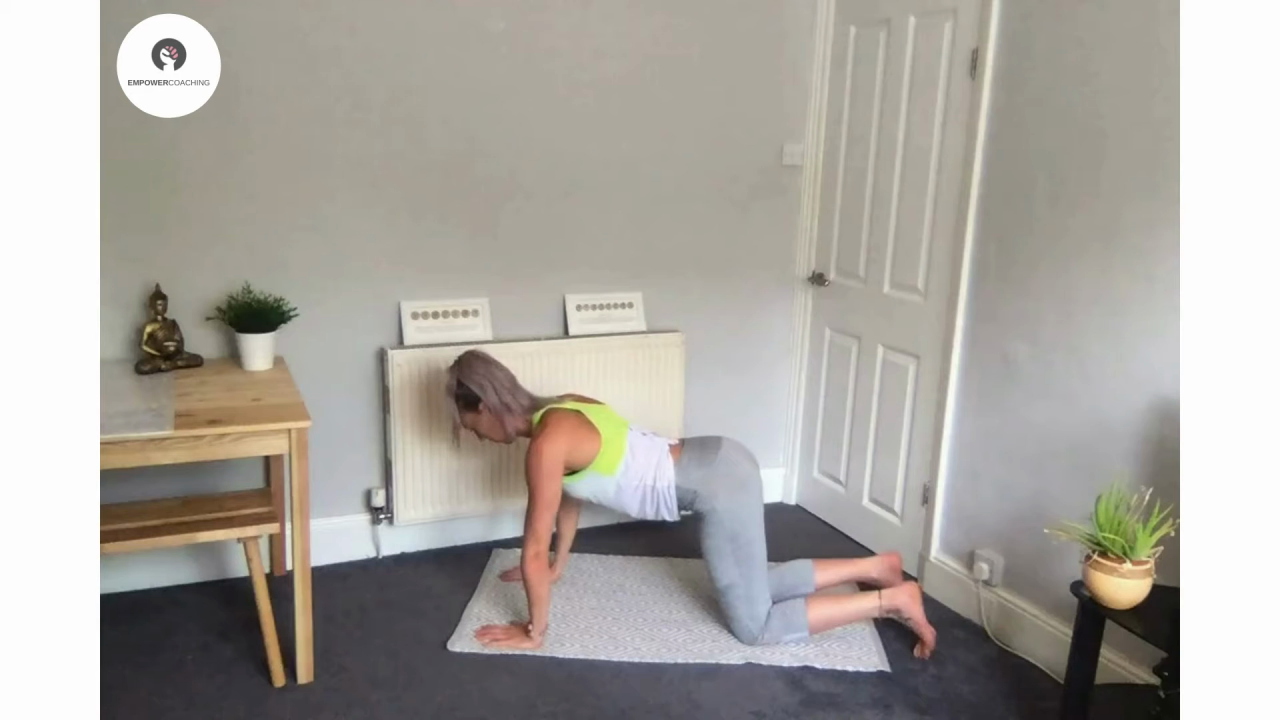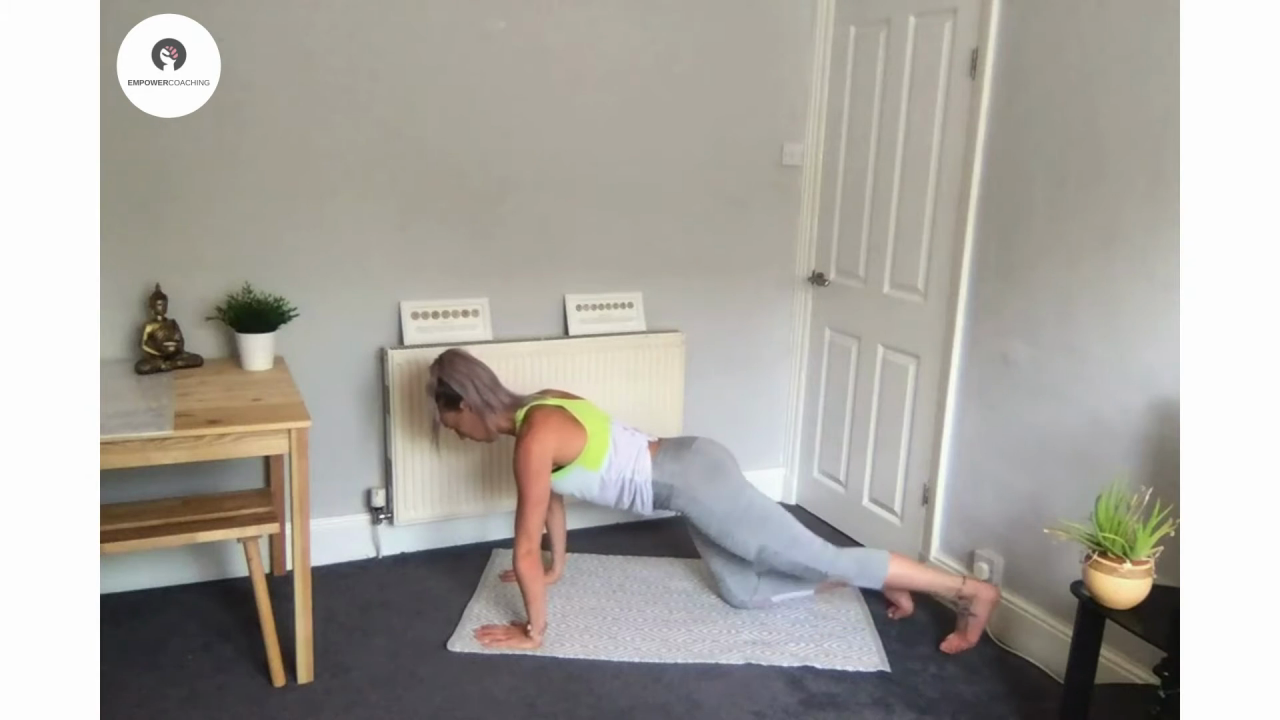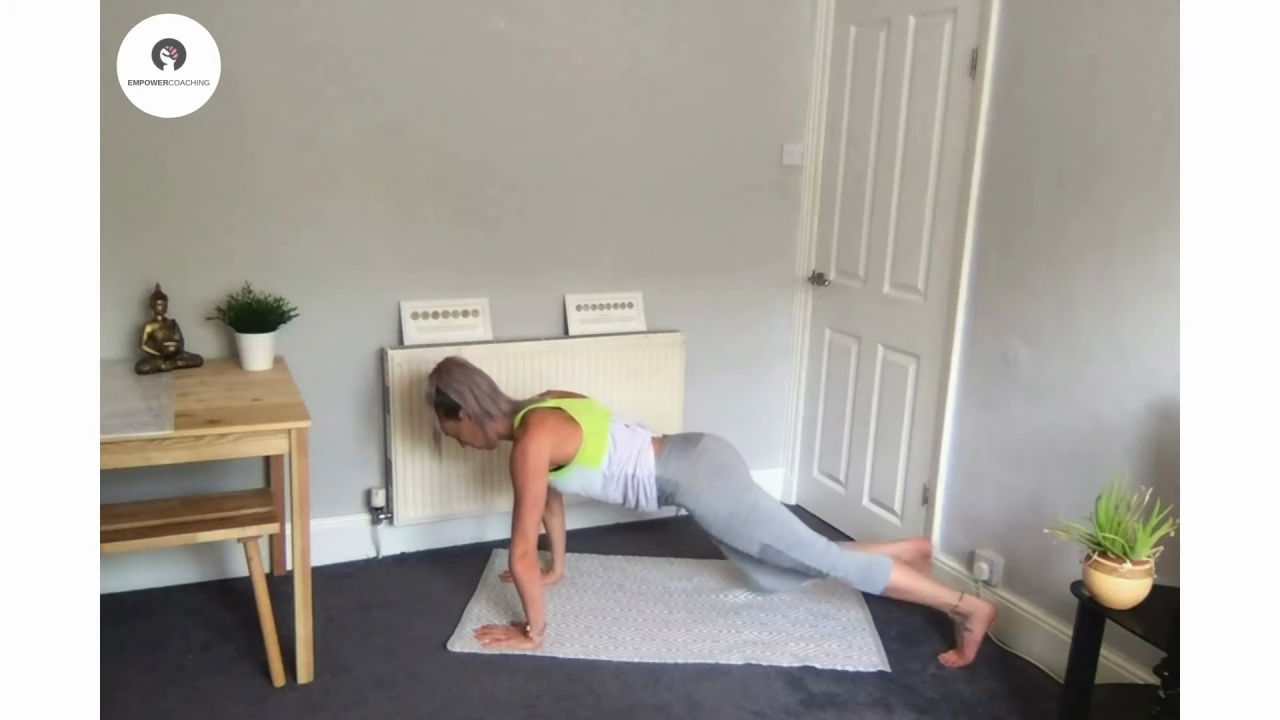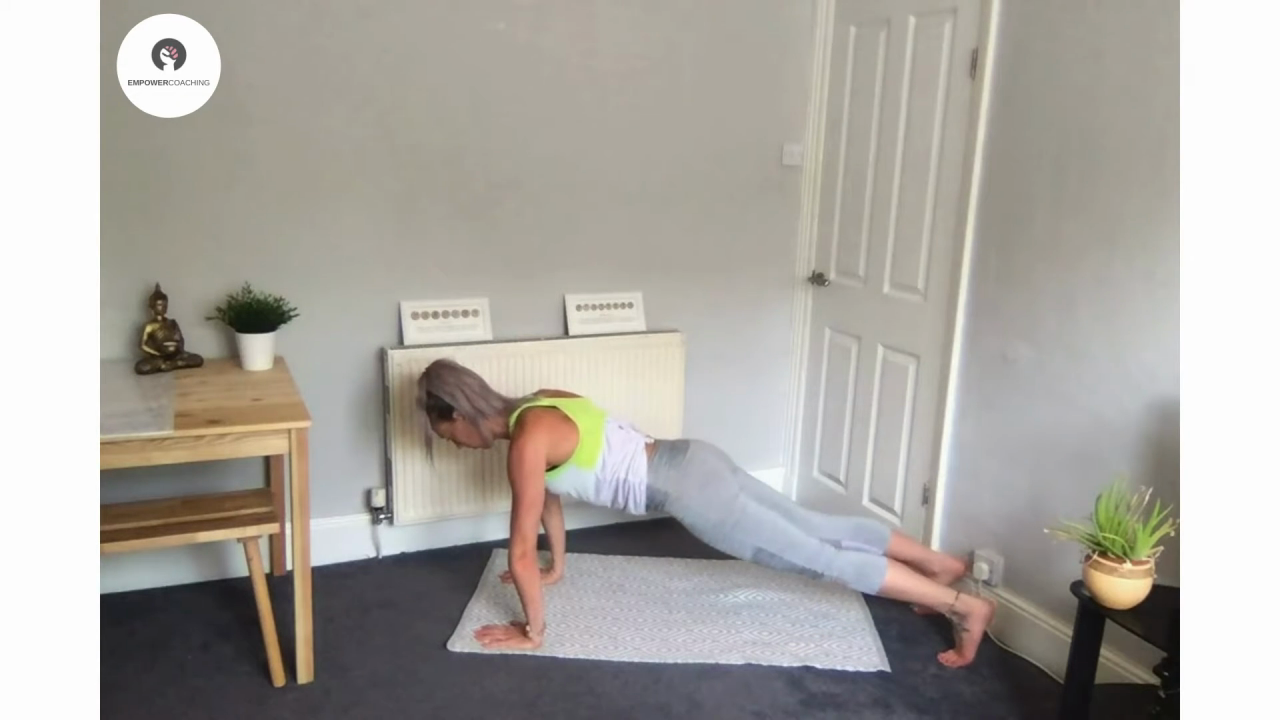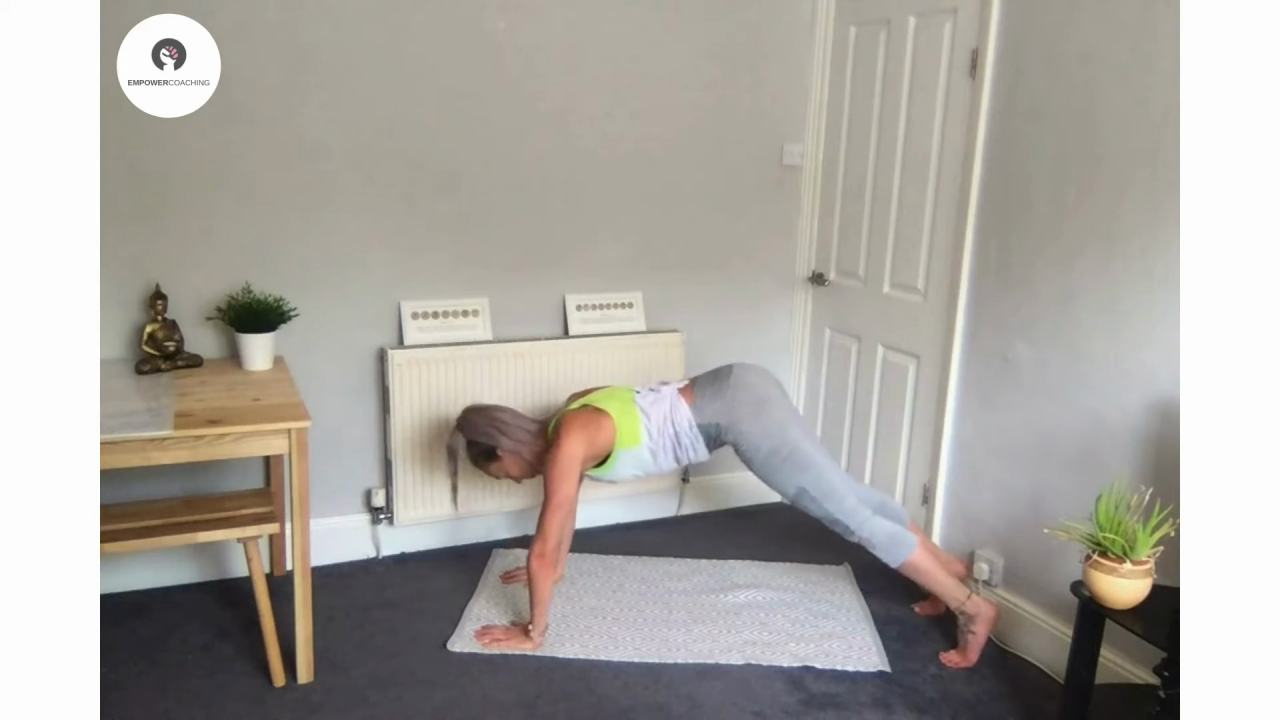
dt=1s
person 1, frame 1
left shoulder: (546, 443)
right shoulder: (560, 409)
left elbow: (534, 550)
right elbow: (571, 493)
left wrist: (533, 631)
right wrist: (556, 567)
left hip: (719, 486)
right hip: (719, 462)
left knee: (754, 627)
right knee: (751, 588)
left ankle: (893, 601)
right ankle: (873, 567)
person 1, frame 2
left shoulder: (533, 439)
right shoulder: (543, 406)
left elbow: (524, 548)
right elbow: (554, 495)
left wrist: (534, 630)
right wrist: (556, 567)
left hip: (695, 482)
right hip: (694, 464)
left knee: (819, 560)
right knee: (743, 593)
left ankle: (968, 591)
right ankle: (879, 578)
person 1, frame 3
left shoulder: (529, 442)
right shoulder: (542, 407)
left elbow: (520, 551)
right elbow: (552, 493)
left wrist: (533, 630)
right wrist: (557, 569)
left hip: (699, 481)
right hip: (701, 457)
left knee: (820, 559)
right knee: (769, 576)
left ankle: (966, 607)
right ankle: (903, 553)
person 1, frame 4
left shoulder: (526, 441)
right shoulder: (540, 404)
left elbow: (521, 551)
right elbow: (551, 494)
left wrist: (533, 630)
right wrist: (557, 568)
left hip: (688, 490)
right hip: (693, 462)
left knee: (822, 560)
right knee: (820, 527)
left ankle: (964, 608)
right ankle: (942, 565)
person 1, frame 5
left shoulder: (565, 445)
right shoulder: (568, 423)
left elbow: (542, 549)
right elbow: (568, 500)
left wrist: (534, 631)
right wrist: (553, 568)
left hip: (738, 408)
right hip: (737, 390)
left knee: (851, 515)
right knee: (849, 495)
left ankle: (972, 607)
right ankle: (948, 568)
